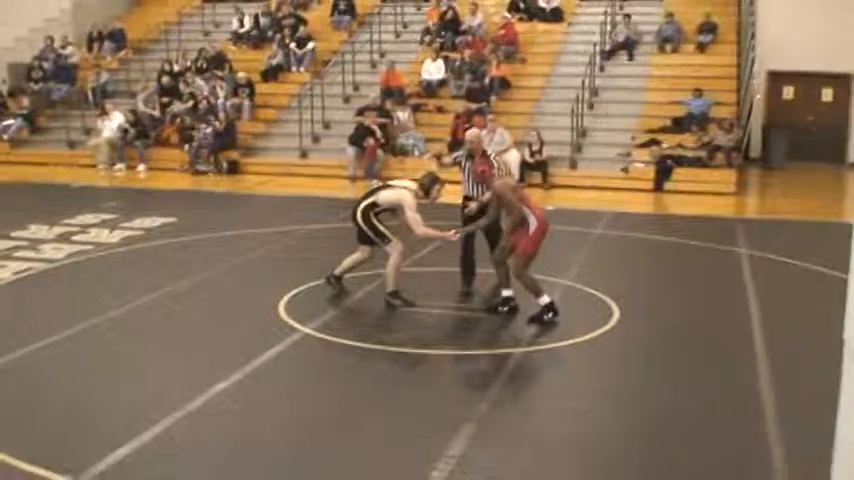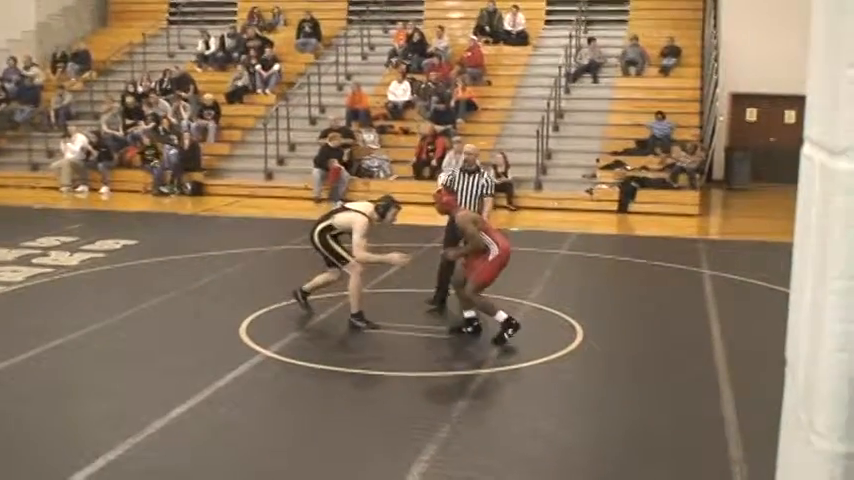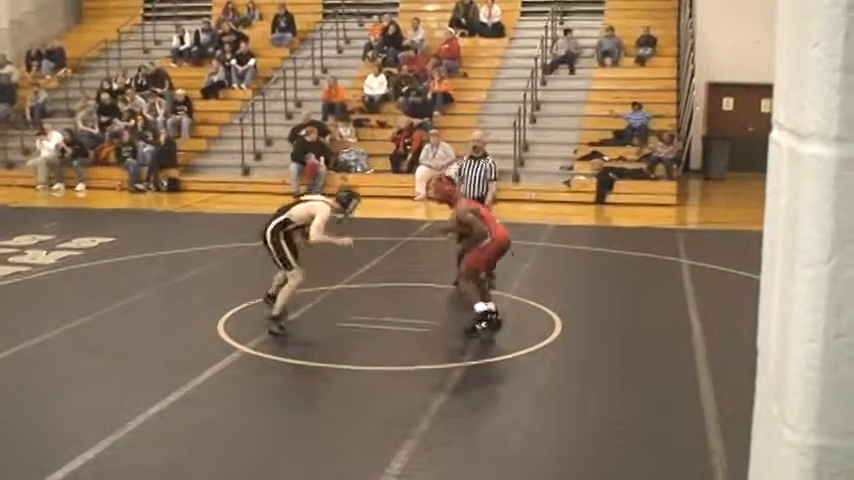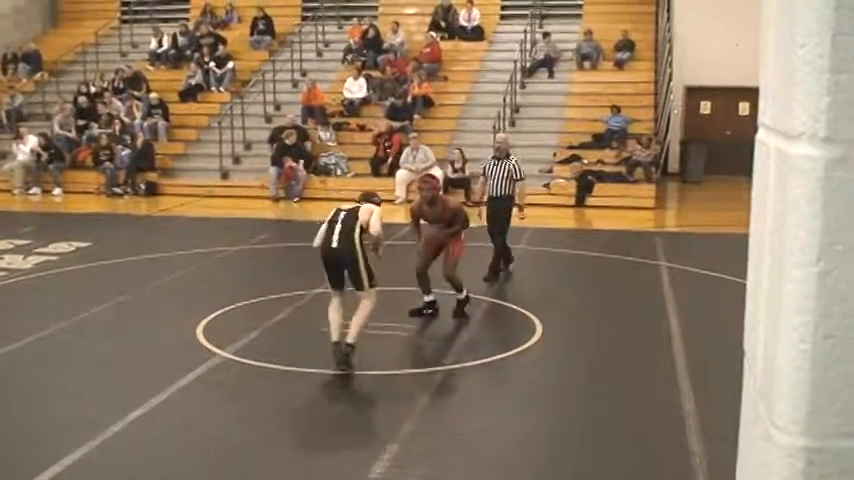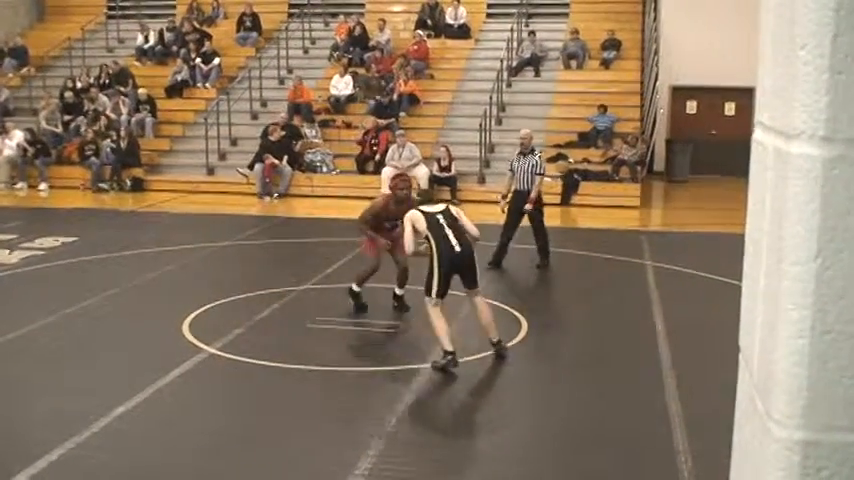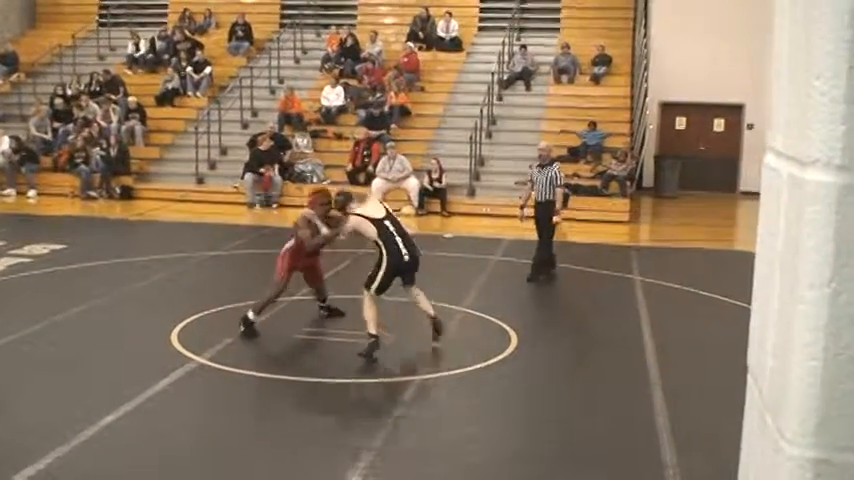
dt=0.7s
person 1, frame 1
left shoulder: (413, 186)
right shoulder: (409, 197)
right elbow: (419, 230)
right wrist: (446, 235)
left hip: (364, 211)
right hip: (364, 213)
left knee: (365, 252)
right knee: (397, 249)
left ankle: (335, 277)
right ankle: (392, 296)
person 1, frame 2
left shoulder: (370, 207)
right shoulder: (362, 221)
right elbow: (359, 255)
right wrist: (389, 258)
left hip: (325, 233)
right hip: (322, 235)
left knee: (334, 274)
right knee: (356, 270)
left ankle: (302, 292)
right ankle: (356, 317)
person 1, frame 3
left shoulder: (322, 202)
right shoulder: (326, 209)
right elbow: (314, 238)
right wrist: (339, 241)
left hip: (280, 231)
right hip: (274, 233)
left knee: (289, 269)
right knee: (296, 279)
left ankle: (271, 295)
right ankle: (275, 319)
person 1, frame 4
left shoulder: (337, 210)
right shoulder: (374, 208)
left elbow: (317, 243)
right elbow: (375, 231)
right wrist: (376, 246)
left hip: (328, 249)
right hip: (351, 248)
left knee: (336, 297)
right knee: (368, 299)
left ankle: (336, 345)
right ankle: (347, 347)
person 1, frame 5
left shoulder: (411, 215)
right shoulder: (452, 209)
left elbow: (409, 250)
right elbow: (475, 234)
left hip: (442, 257)
right hip: (465, 253)
left knee: (433, 307)
right knee: (475, 296)
left ankle: (449, 354)
right ankle: (497, 344)
person 1, frame 6
left shoulder: (352, 220)
right shoulder: (375, 201)
left elbow: (338, 235)
left hip: (391, 259)
right hip: (412, 254)
left knee: (368, 297)
right knee: (411, 288)
left ankle: (373, 339)
right ankle: (434, 318)
person 2, frame 1
left shoulder: (492, 160)
right shoulder: (462, 155)
right elbow: (445, 163)
left wrist: (479, 202)
right wrist: (439, 159)
left hip: (488, 204)
right hip: (468, 203)
left knee: (495, 244)
right knee: (467, 244)
right ankle: (467, 284)
person 2, frame 2
left shoulder: (485, 178)
right shoulder: (453, 174)
left elbow: (488, 203)
right hip: (455, 221)
right knee: (446, 260)
right ankle: (439, 299)
person 2, frame 3
left shoulder: (490, 163)
right shoulder: (463, 162)
left elbow: (492, 188)
right elbow: (457, 183)
left wrist: (487, 208)
left hip: (481, 204)
person 2, frame 4
left shoulder: (513, 163)
right shoulder: (488, 161)
left elbow: (520, 186)
right elbow: (483, 182)
left wrist: (521, 207)
right wrist: (479, 203)
left hip: (505, 202)
right hip: (491, 201)
left knee: (499, 237)
right knee: (493, 234)
left ankle: (493, 272)
right ankle: (507, 259)
person 2, frame 5
left shoulder: (537, 158)
right shoulder: (516, 157)
left elbow: (538, 182)
right elbow: (510, 178)
left wrist: (531, 202)
right wrist: (504, 198)
left hip: (532, 196)
right hip: (517, 195)
left knee: (538, 229)
right knee: (508, 227)
left ankle: (544, 258)
right ankle: (498, 259)
person 2, frame 6
left shoulder: (555, 169)
right shoulder: (535, 168)
left elbow: (559, 192)
right elbow: (529, 188)
left wrist: (557, 212)
right wrist: (522, 207)
left hip: (549, 207)
right hip: (538, 206)
left knee: (545, 240)
right knee: (543, 239)
left ankle: (537, 271)
right ankle: (549, 266)
person 3, frame 1
left shoulder: (500, 186)
right shoulder: (495, 189)
left elbow: (518, 212)
right elbow: (489, 219)
left wrist: (506, 236)
right wrist: (466, 229)
left hip: (534, 224)
right hip: (523, 224)
left knee: (519, 271)
right knee: (498, 258)
left ankle: (549, 309)
right ankle: (508, 302)
person 3, frame 2
left shoulder: (461, 219)
right shoulder: (461, 215)
left elbow: (478, 243)
left wrist: (458, 253)
right wrist: (457, 252)
left hip: (497, 252)
right hip: (489, 250)
left knee: (470, 292)
right knee: (458, 281)
left ankle: (508, 323)
right ankle: (471, 322)
person 3, frame 3
left shoulder: (459, 211)
right shoulder: (463, 204)
left elbow: (482, 231)
left wrist: (466, 245)
right wrist: (453, 228)
left hip: (493, 241)
right hip: (501, 238)
left knee: (464, 278)
right knee: (474, 276)
left ankle: (484, 316)
right ankle: (490, 313)
person 3, frame 4
left shoulder: (451, 205)
right shoulder: (417, 207)
left elbow: (465, 223)
right elbow: (415, 223)
left wrist: (445, 232)
right wrist: (420, 240)
left hip: (453, 235)
right hip: (436, 235)
left knee: (448, 273)
right knee: (420, 269)
left ankle: (462, 299)
right ankle: (430, 305)
person 3, frame 5
left shoulder: (411, 202)
right shoulder: (380, 204)
right elbow: (361, 222)
right wrist: (377, 239)
left hip: (394, 234)
right hip: (375, 233)
left knee: (403, 266)
right knee: (374, 266)
left ankle: (398, 297)
right ankle: (355, 290)
person 3, frame 6
left shoulder: (333, 219)
right shoulder: (303, 220)
right elbow: (310, 246)
right wrist: (332, 234)
left hip: (310, 259)
right hip: (291, 256)
left knee: (321, 293)
right knee: (277, 291)
left ankle: (324, 307)
right ankle: (247, 320)
